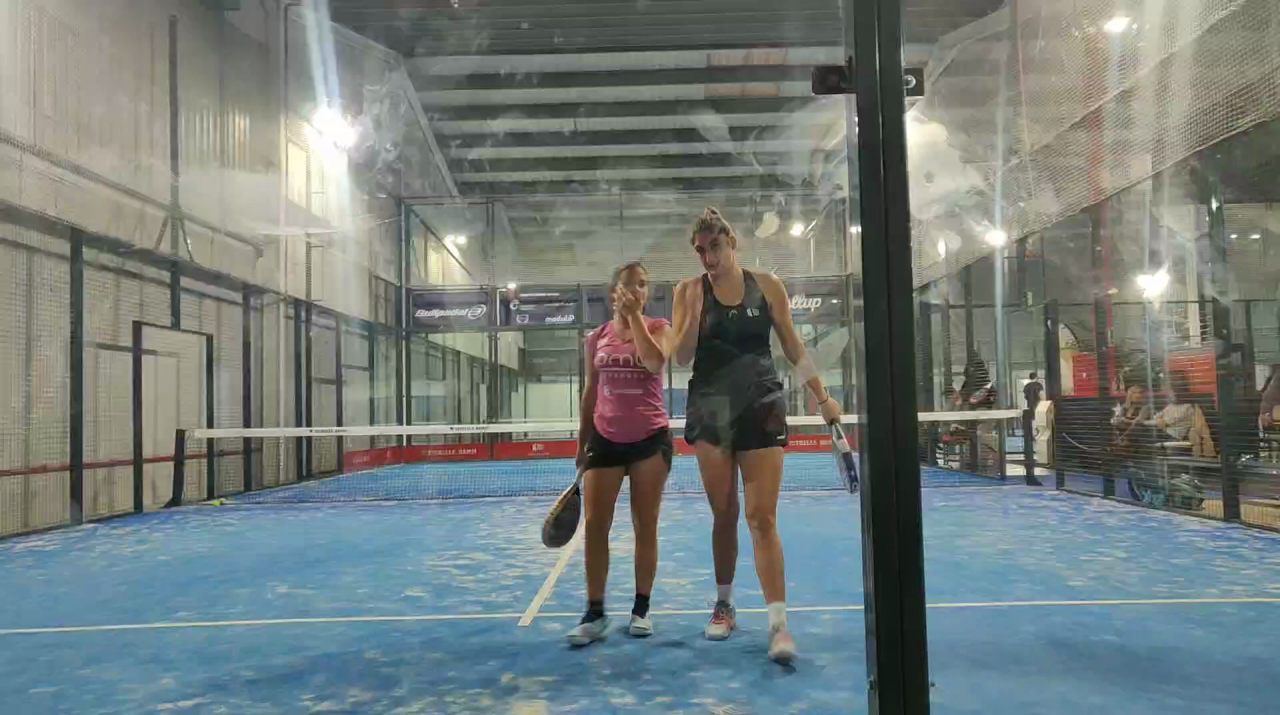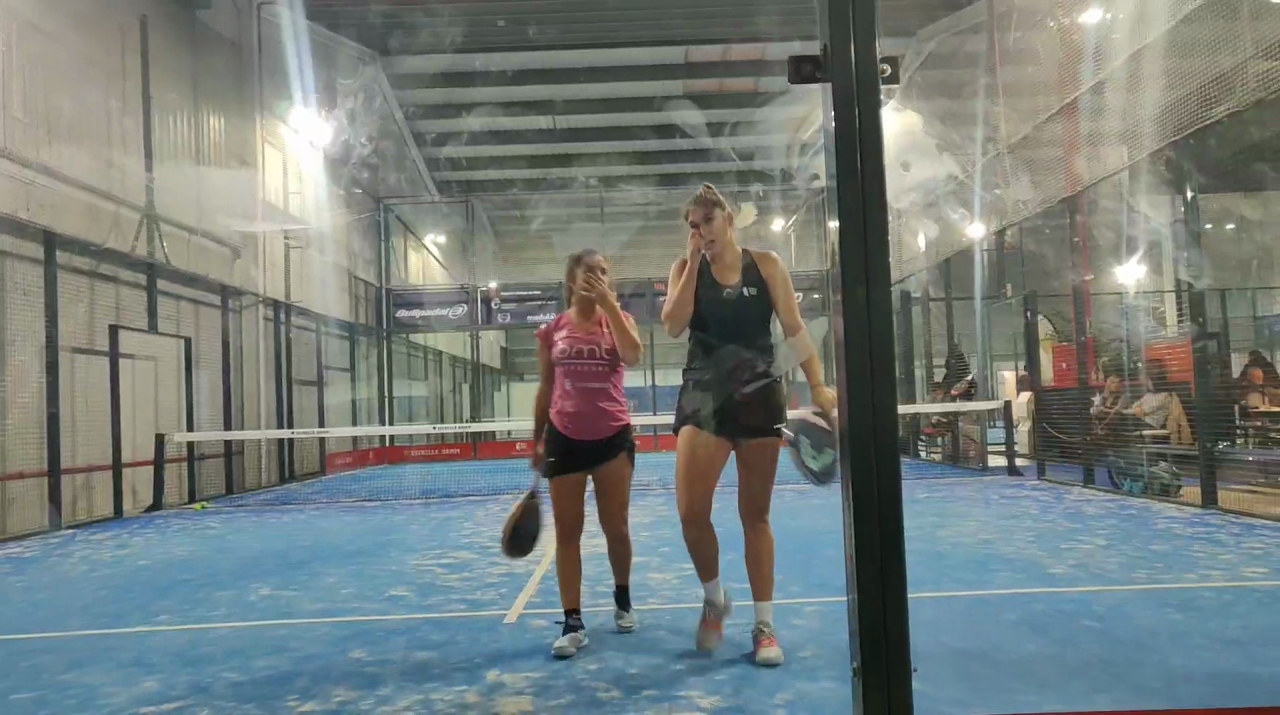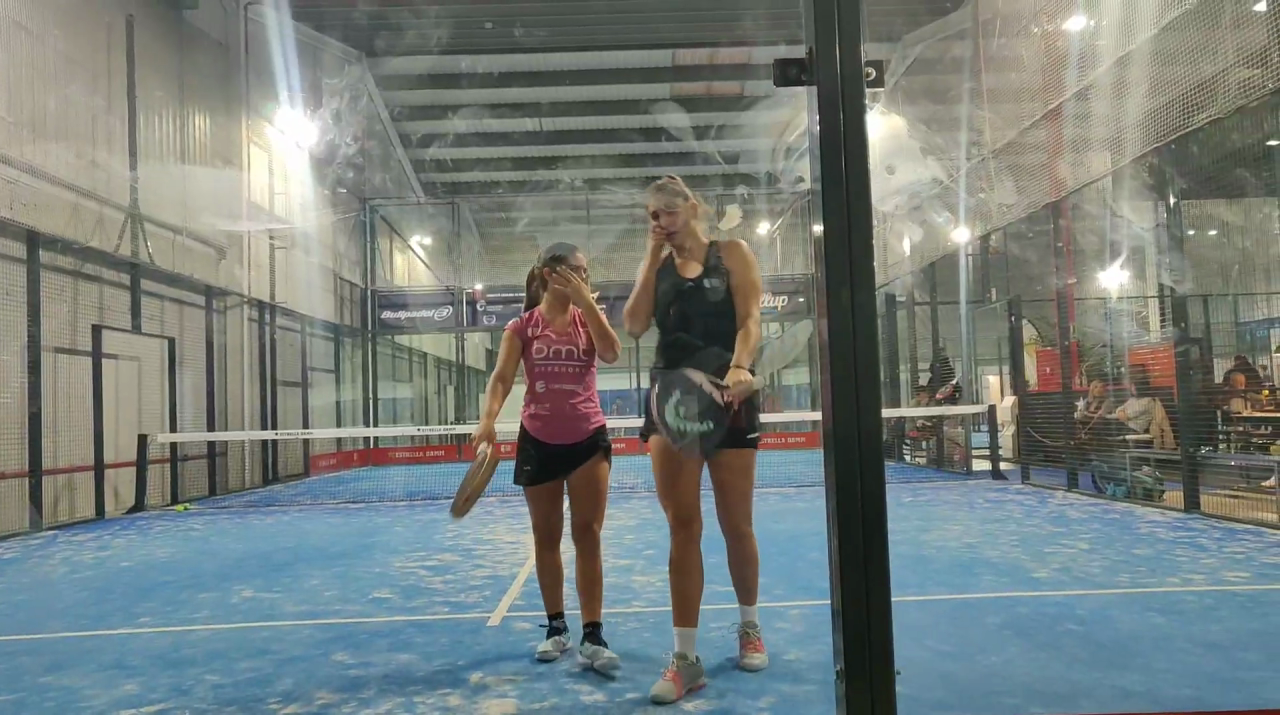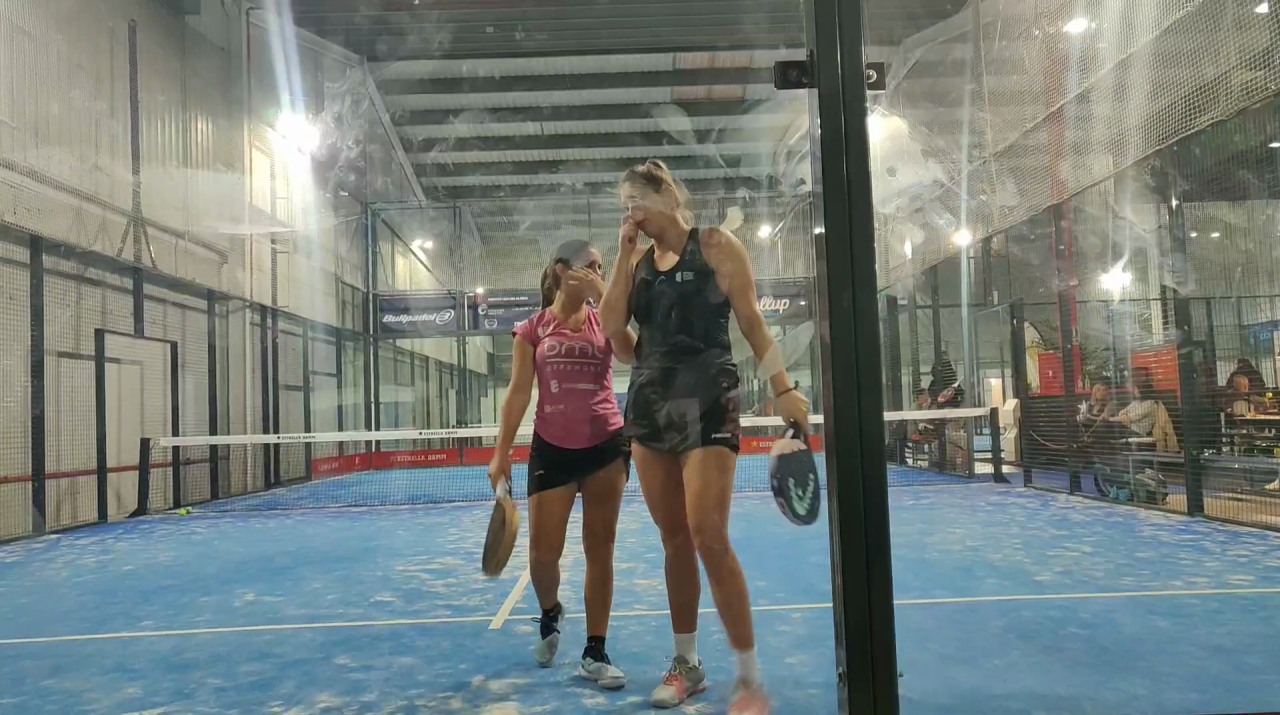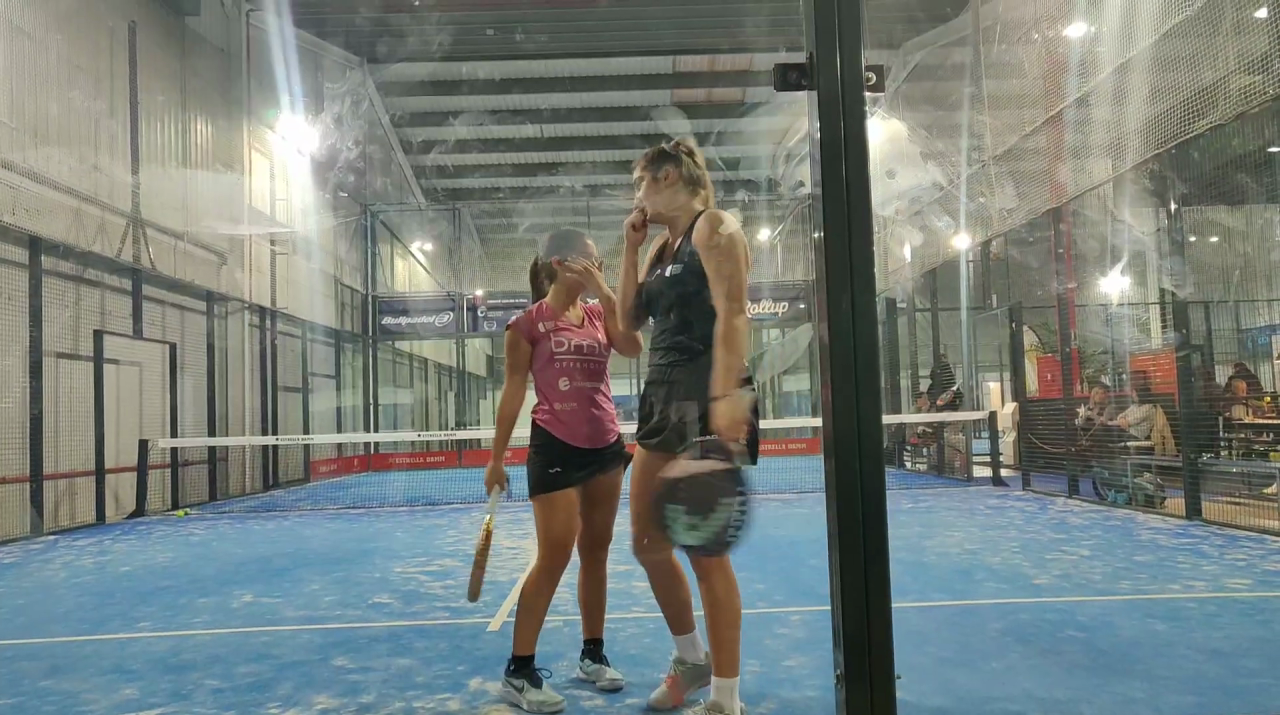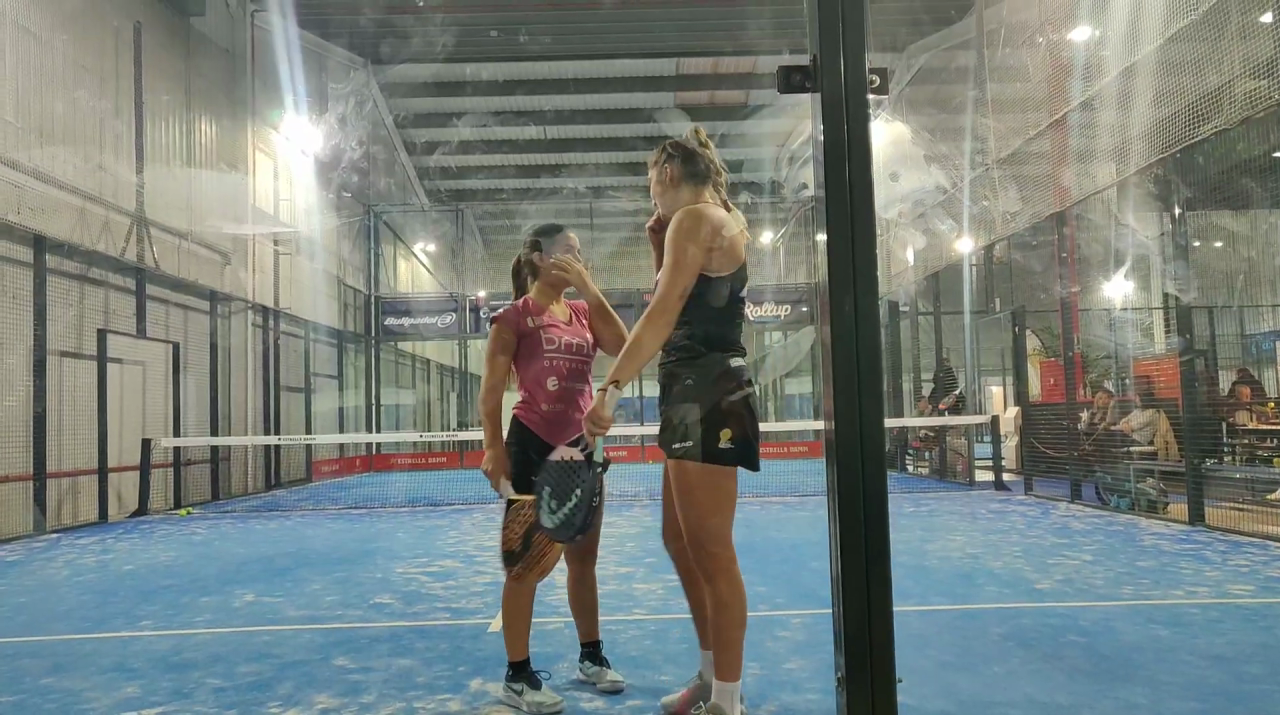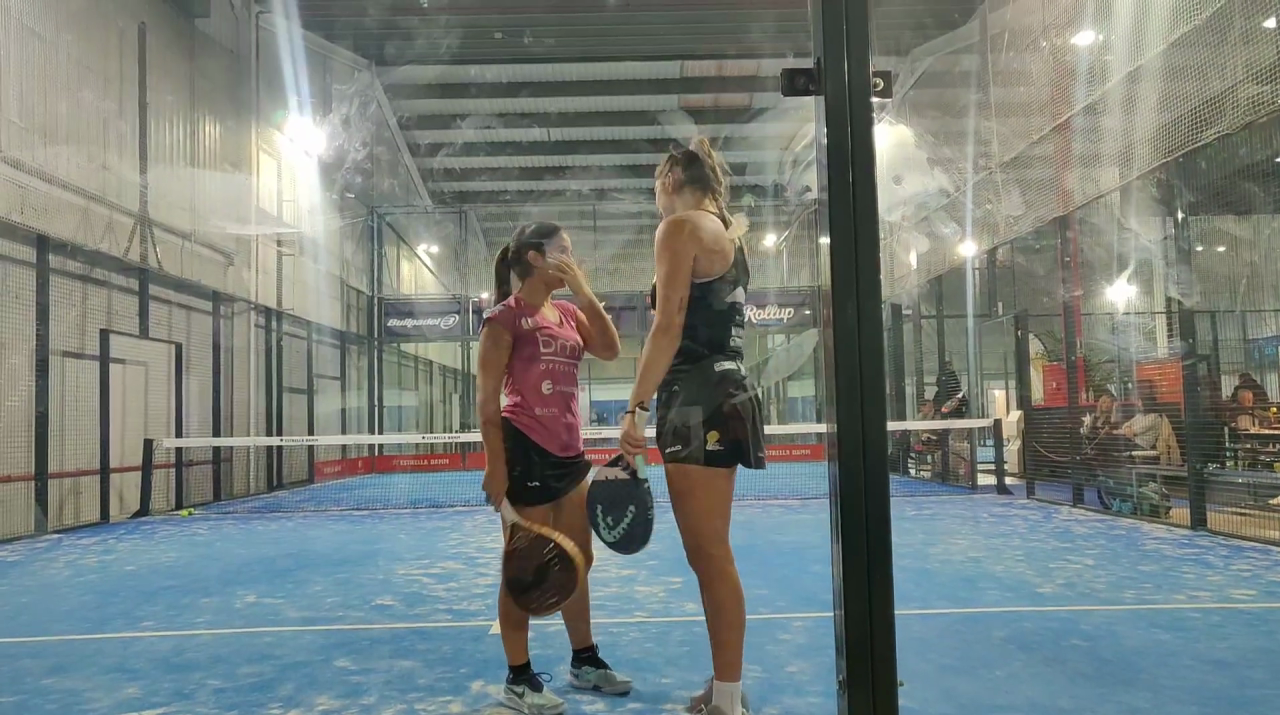
dt=0.4s
person 1, frame 1
left shoulder: (766, 286)
right shoulder: (689, 291)
left elbow: (793, 347)
right elbow: (681, 355)
left wrist: (822, 397)
right wrist: (697, 306)
left hip: (761, 406)
right hip: (711, 408)
left knee: (761, 517)
right knee: (724, 513)
left ankle: (778, 626)
right ankle: (724, 603)
person 1, frame 2
left shoulder: (765, 265)
right shoulder: (685, 269)
left elbow: (793, 325)
right elbow: (672, 325)
left wrist: (818, 381)
right wrist: (693, 262)
left hip: (758, 395)
right hip: (702, 395)
left knee: (754, 514)
right knee: (690, 508)
left ankle: (764, 625)
right ankle: (714, 598)
person 1, frame 3
left shoulder: (731, 254)
right shoulder: (655, 265)
left elbow: (749, 319)
right elbow: (634, 326)
left wrist: (739, 368)
right wrist: (653, 258)
left knee: (737, 526)
right knee: (683, 527)
left ankle: (749, 624)
right ankle: (685, 658)
person 1, frame 4
left shoulder: (715, 243)
right shoulder: (637, 260)
left elbow: (751, 319)
right elbow: (611, 327)
left wrist: (782, 385)
right wrist: (625, 254)
left hip: (706, 400)
right hip: (648, 401)
left knee: (708, 537)
right knee: (675, 539)
right ankle: (685, 663)
person 1, frame 5
left shoulder: (713, 226)
right shoulder: (662, 245)
left elbow: (730, 314)
right elbow: (627, 321)
left wrist: (727, 391)
right wrist: (631, 249)
left hip: (706, 405)
right hip: (665, 401)
left knee: (704, 550)
right knee: (647, 543)
right ankle: (691, 657)
person 1, frame 6
left shoulder: (694, 220)
right shoulder: (722, 222)
left elbow: (662, 315)
left wrist: (608, 388)
right wrist: (658, 246)
left hip: (705, 398)
right hip: (699, 399)
left knee: (711, 555)
right knee: (681, 545)
person 1, frame 7
left shoulder: (680, 227)
right shoulder: (725, 234)
left elbow: (669, 325)
left wrist: (634, 407)
left hip: (696, 402)
right hip: (721, 398)
left knee: (709, 557)
right knee: (709, 554)
person 2, frame 1
left shoulder: (657, 327)
right shoulder: (596, 338)
left elbow: (655, 362)
right elbow: (589, 393)
left wrist: (635, 315)
right wrist: (582, 442)
left hip: (650, 438)
right hip: (604, 439)
left knee: (645, 526)
right knee: (595, 524)
left ankle: (641, 608)
right ankle: (595, 612)
person 2, frame 2
left shoulder: (619, 318)
right shoulder: (551, 330)
left elbow: (632, 355)
right elbow: (545, 389)
left wrist: (608, 303)
right wrist: (535, 441)
left hip: (613, 436)
right hip: (565, 438)
left knee: (616, 529)
right knee: (567, 532)
left ankle: (621, 593)
right ankle: (572, 624)
person 2, frame 3
left shoulder: (588, 317)
right shoulder: (521, 327)
left elbow: (611, 353)
right elbow: (502, 378)
left wrist: (586, 301)
right wrist: (486, 421)
left hip: (589, 439)
right hip: (539, 442)
left knee: (588, 535)
right knee: (546, 539)
left ankle: (592, 637)
right ankle: (556, 628)
person 2, frame 4
left shoulder: (602, 320)
right shoulder: (532, 329)
left elbow: (629, 354)
right elbow: (518, 393)
left wrist: (604, 298)
right wrist: (501, 453)
left hip: (606, 444)
right hip: (552, 448)
left knee: (600, 548)
right knee: (544, 550)
left ankle: (595, 652)
right ankle: (551, 615)
person 2, frame 5
left shoulder: (598, 314)
right shoulder: (529, 322)
left elbow: (633, 347)
right elbow: (512, 393)
left wrist: (603, 291)
right wrist: (496, 458)
left hip: (605, 444)
right hip: (555, 445)
left knee: (595, 553)
right knee: (554, 555)
left ankle: (592, 655)
right ankle: (518, 671)
person 2, frame 6
left shoulder: (582, 311)
right shoulder: (514, 317)
left elbow: (620, 346)
right elbow: (492, 387)
left wrist: (590, 288)
right wrist: (494, 448)
right hip: (533, 446)
left knee: (583, 556)
left ankle: (591, 656)
right ankle: (517, 676)
person 2, frame 7
left shoulder: (567, 313)
right shoulder: (505, 317)
left elbow: (610, 349)
right elbow: (488, 397)
left wrist: (584, 291)
right wrist: (496, 464)
left hip: (569, 451)
right hip: (527, 452)
left knee: (578, 560)
left ankle: (584, 661)
